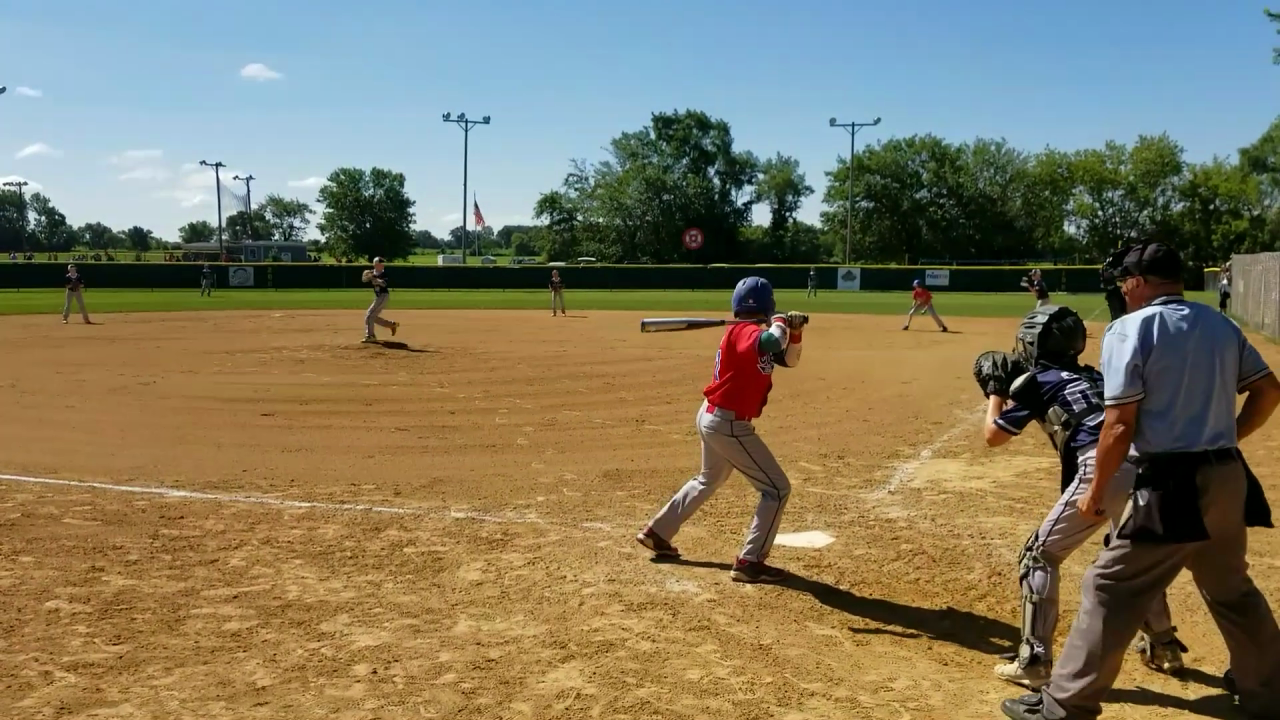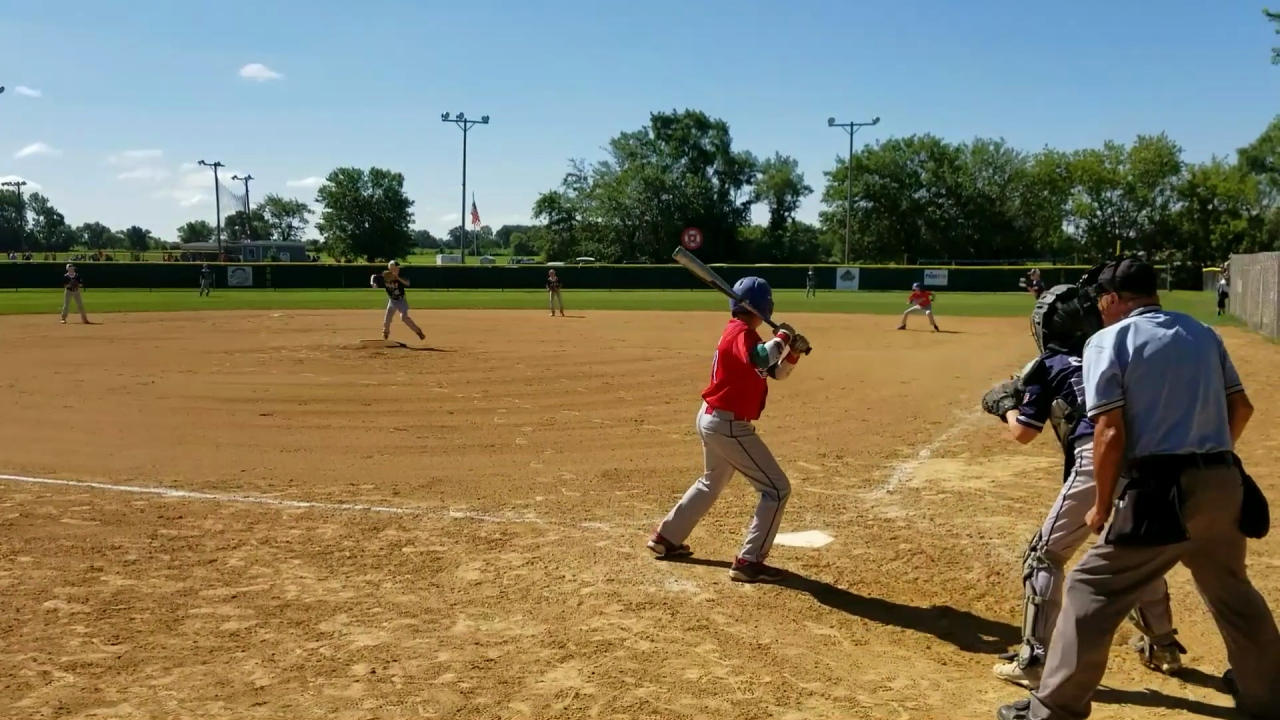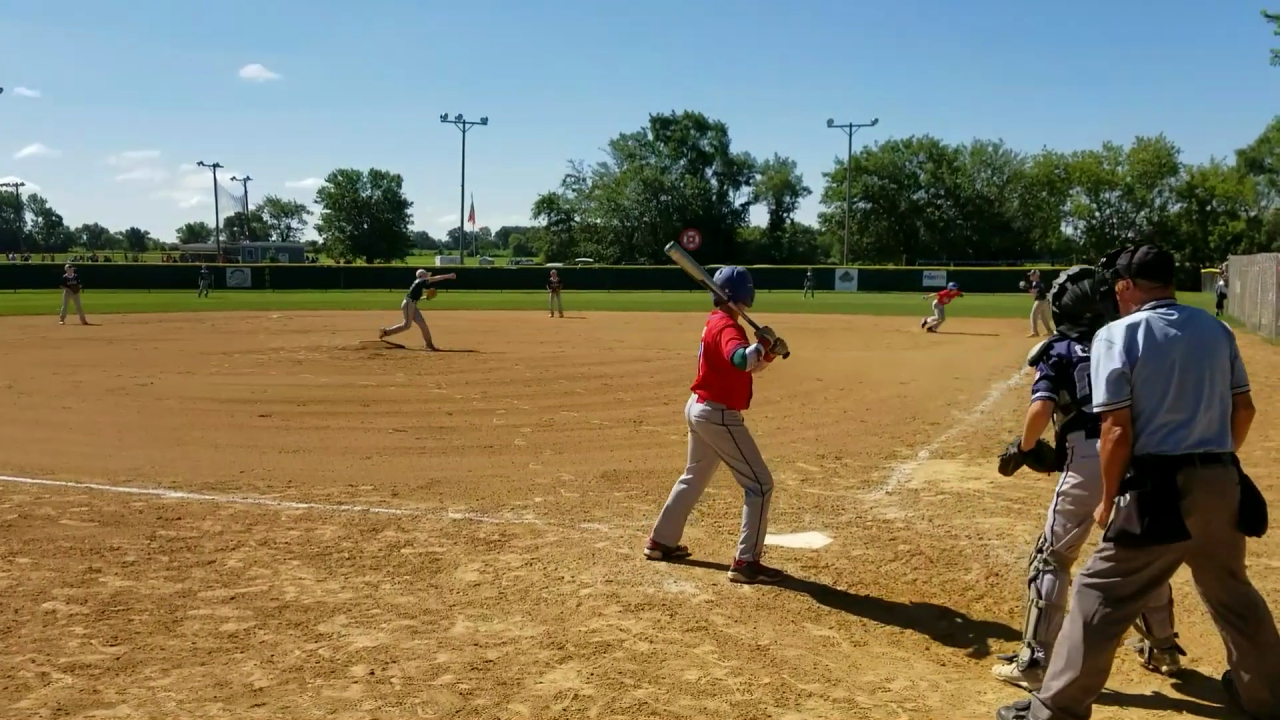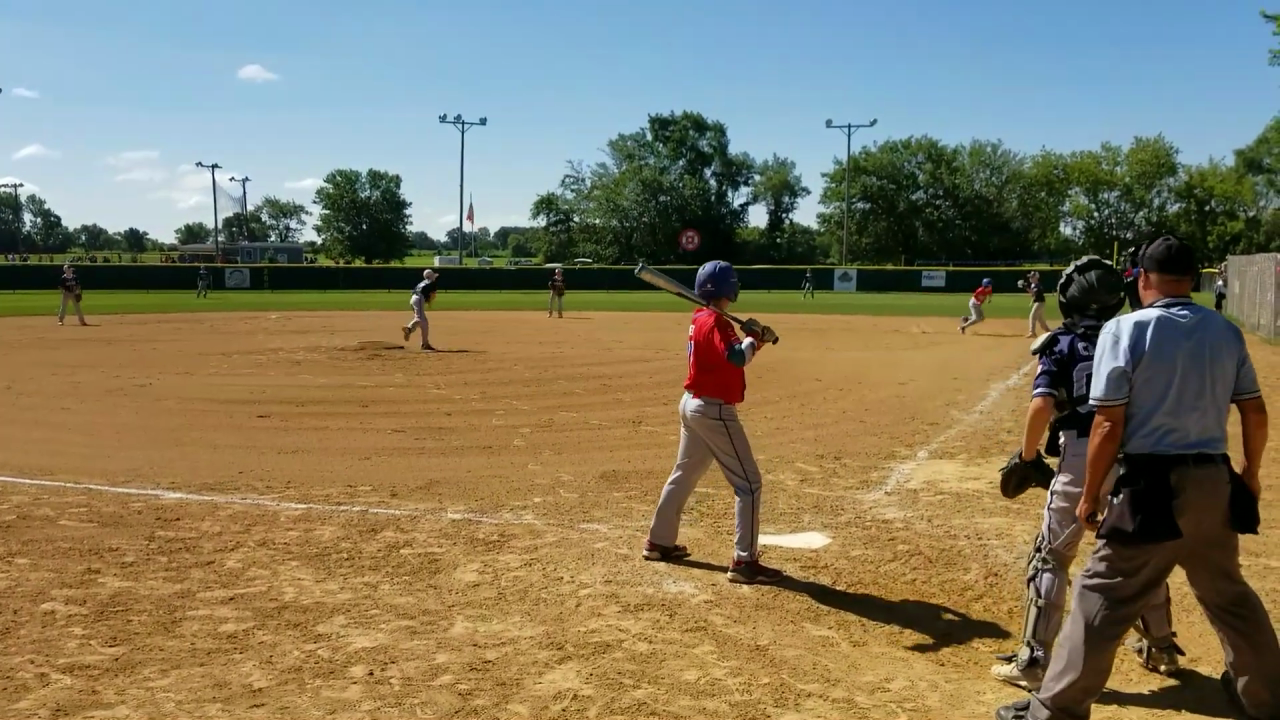
dt=0.3s
person 1, frame 1
left shoulder: (1131, 329)
right shoulder: (1220, 324)
left elbow: (1121, 424)
left wrist: (1096, 489)
left hip: (1171, 486)
right hip: (1228, 478)
left knee: (1111, 592)
right knee: (1232, 590)
person 1, frame 2
left shoulder: (1107, 342)
right shoulder: (1201, 332)
left elbow: (1111, 433)
right elbow: (1240, 407)
left wrist: (1102, 505)
left hip: (1161, 490)
right hip: (1224, 483)
left knee: (1091, 591)
right knee: (1233, 593)
person 1, frame 3
left shoulder: (1117, 335)
right shoulder: (1215, 329)
left elbow: (1117, 431)
left wrist: (1108, 499)
left hip: (1160, 488)
right hip: (1222, 483)
left knee: (1100, 596)
right knee: (1233, 594)
person 1, frame 4
left shoulder: (1124, 330)
right shoulder: (1226, 331)
left elbow: (1109, 426)
left wrist: (1091, 496)
left hip: (1153, 486)
right hip: (1214, 483)
left knee: (1101, 598)
right knee: (1229, 595)
person 2, frame 1
left shoulder: (1036, 382)
right shoulder: (1094, 376)
left elbow: (993, 435)
left wrist: (996, 391)
left knee: (1039, 556)
left ankle: (1035, 660)
right ankle: (1163, 645)
person 2, frame 2
left shoulder: (1046, 368)
left elbow: (1024, 433)
left wrist: (1006, 406)
left hip: (1099, 461)
left knee: (1044, 555)
left ankle: (1034, 660)
right ankle: (1162, 646)
person 2, frame 3
left shoulder: (1057, 350)
left elbow: (1040, 409)
left wrist: (1024, 447)
left hip: (1090, 458)
left knee: (1052, 558)
left ankle: (1034, 661)
right ankle: (1162, 648)
person 2, frame 4
left shoulder: (1060, 344)
left elbow: (1041, 405)
left wrist: (1027, 456)
left hip: (1082, 456)
left knee: (1050, 557)
left ankle: (1034, 660)
right ankle: (1160, 647)
person 3, frame 1
left shoulder: (745, 334)
right shoulder: (744, 331)
left elbow: (789, 359)
right elbow: (771, 342)
left wrist: (793, 331)
right wrist: (780, 323)
left hip: (711, 418)
right hip: (728, 425)
left knee: (707, 481)
right knee: (778, 489)
left ankle: (657, 532)
right ankle: (749, 562)
person 3, frame 2
left shoulder: (740, 333)
right shoulder: (742, 334)
left elbow: (778, 371)
right elbow: (762, 356)
left wrist: (793, 351)
right wrist: (782, 336)
left hip: (711, 418)
right hip: (728, 425)
left knee: (711, 483)
right knee: (777, 489)
left ankle: (666, 537)
right ankle: (748, 562)
person 3, frame 3
left shoulder: (716, 322)
right shoulder: (728, 326)
left elbow: (750, 366)
right elbow: (741, 361)
left wrist: (769, 352)
right wrist: (763, 341)
left hip: (699, 408)
right hip: (719, 415)
left knee: (694, 478)
right knee: (760, 484)
left ankle: (661, 541)
right ankle: (746, 562)
person 3, frame 4
left shoulder: (701, 320)
right shoulder: (716, 323)
left elbow: (732, 357)
right elbow: (738, 358)
left wrist: (757, 341)
right wrist: (753, 336)
left hip: (692, 404)
right hip: (714, 410)
left knee: (684, 475)
right knee: (748, 483)
left ankle: (658, 542)
right ankle: (744, 562)
